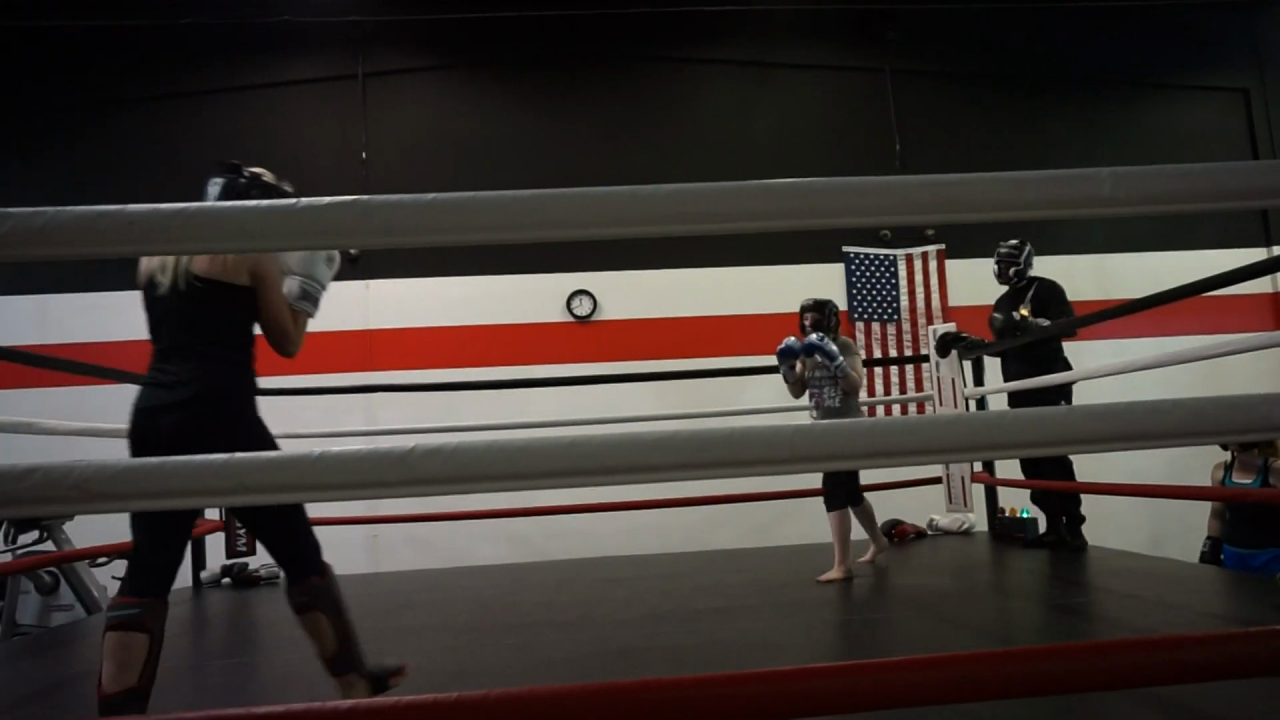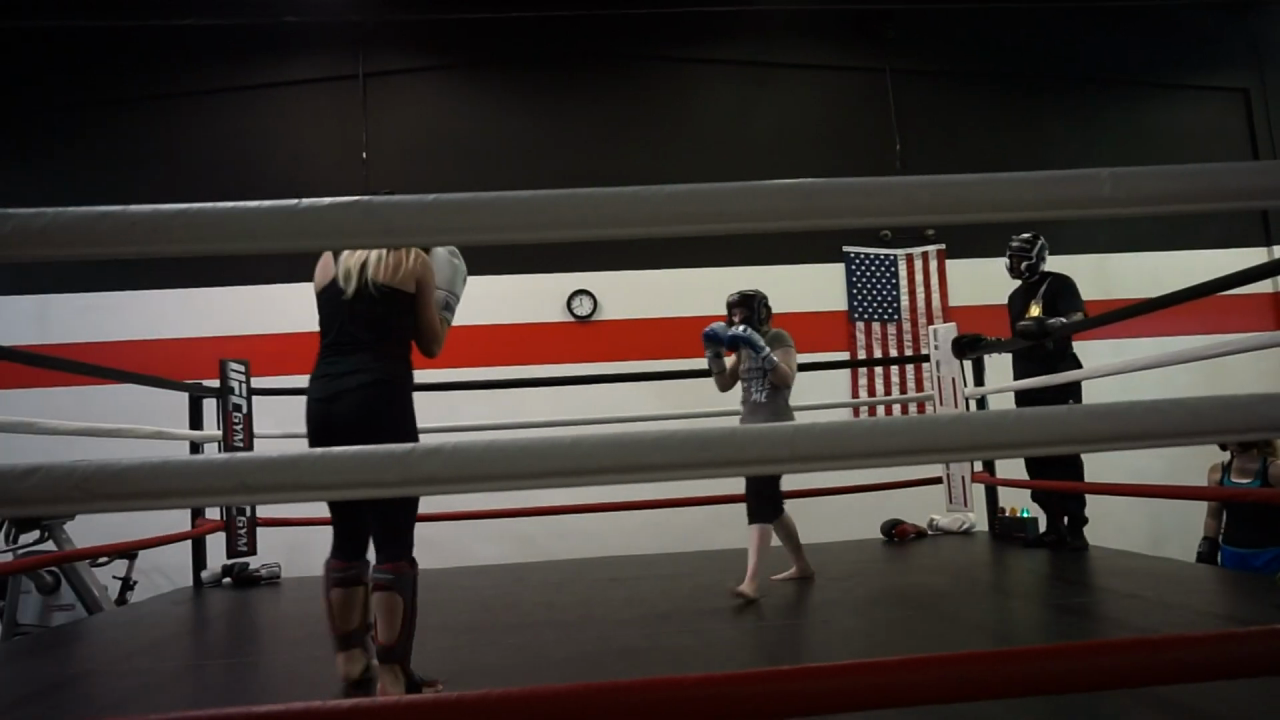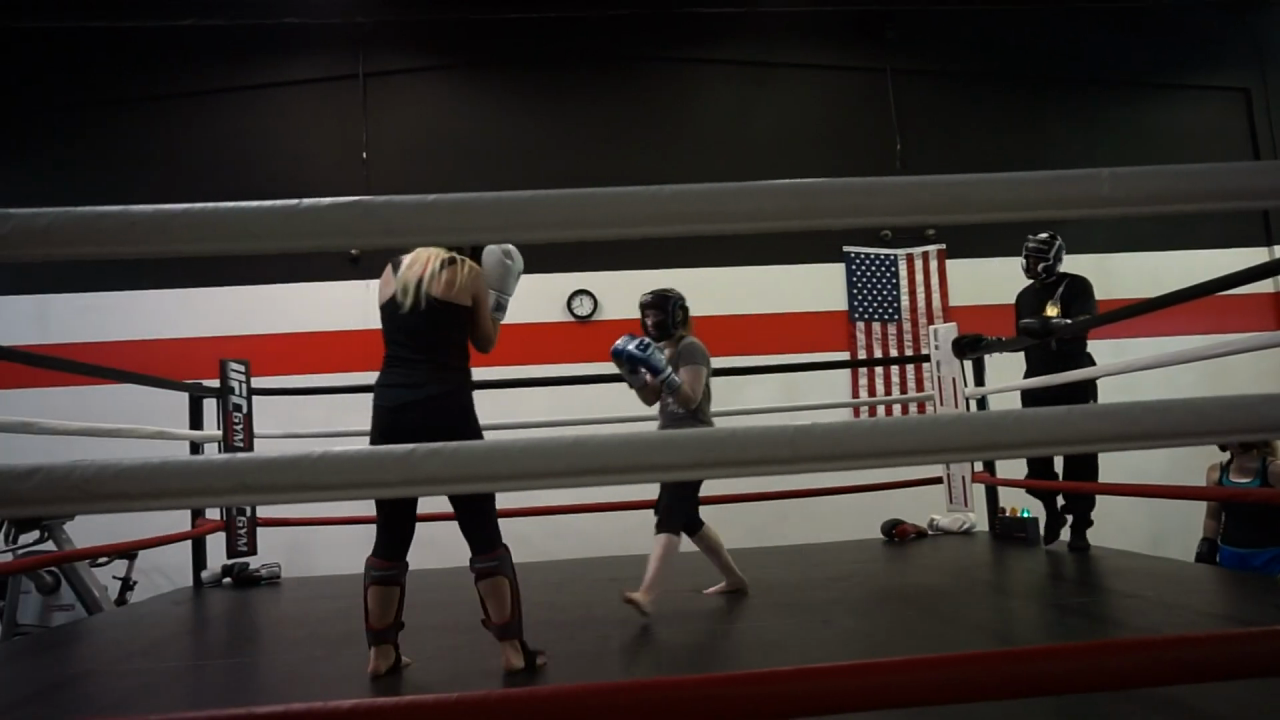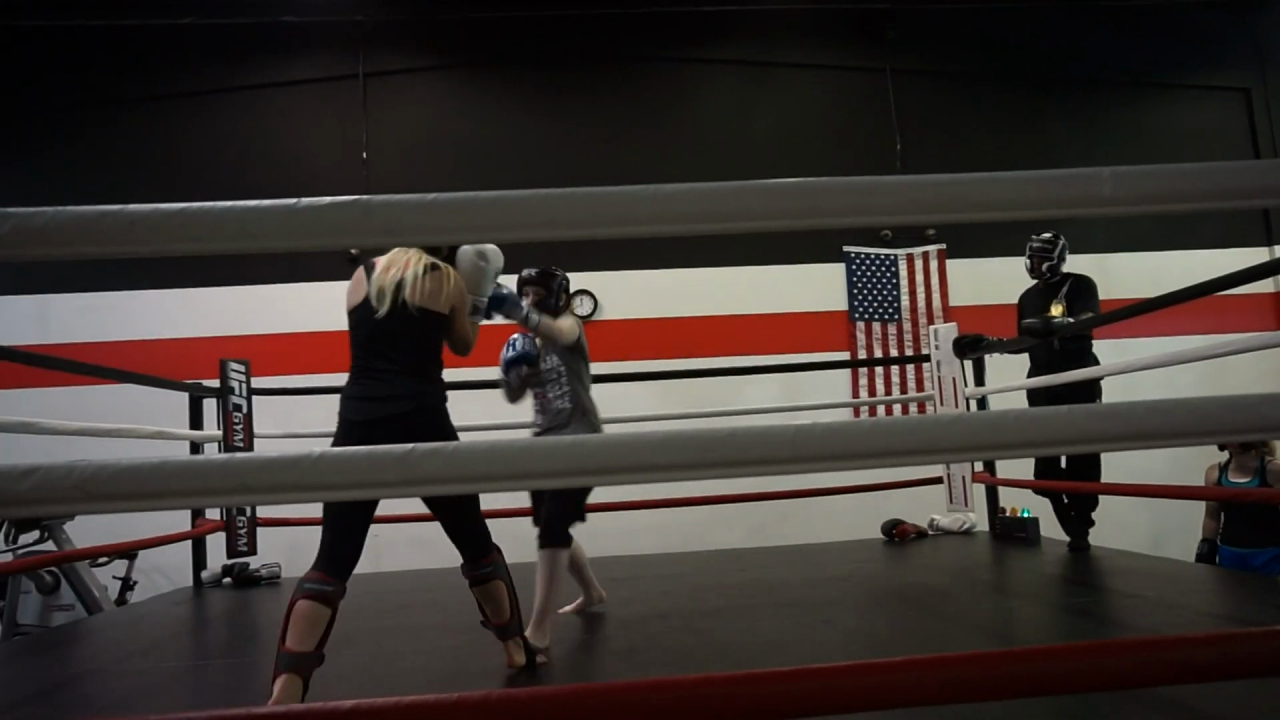
dt=0.5s
person 1, frame 1
left shoulder: (156, 252)
right shoulder: (252, 246)
right elbow: (286, 342)
right wrist: (306, 284)
left hip: (153, 416)
right hip: (220, 415)
left knee: (147, 573)
right knee: (298, 554)
person 1, frame 2
left shoulder: (329, 260)
right shoulder: (414, 260)
right elbow: (431, 344)
right wrist: (444, 301)
left hip: (325, 401)
right hip: (381, 401)
left knee: (348, 537)
right knee: (393, 543)
left ankle: (351, 659)
right ankle: (392, 675)
person 1, frame 3
left shoulder: (392, 272)
right shoulder: (469, 273)
right elbow: (484, 342)
right wrist: (496, 297)
left hip: (391, 410)
right hip: (445, 410)
left knee: (390, 538)
right knee: (484, 535)
left ankle: (381, 652)
right ankle: (513, 649)
person 1, frame 4
left shoulder: (363, 275)
right shoulder: (450, 279)
right elbow: (461, 343)
right wrist: (476, 298)
left hip: (359, 422)
right hip: (421, 422)
left knee: (332, 561)
right knee: (475, 542)
left ankle: (286, 688)
right ankle: (515, 649)
person 2, frame 1
left shoulder: (845, 346)
right shoulder: (808, 350)
left elbow: (855, 386)
right elbow: (796, 392)
left wrist: (833, 358)
right wrist: (787, 366)
left knee: (834, 490)
right knee: (848, 491)
left ankle: (841, 565)
right ankle: (877, 541)
person 2, frame 2
left shoulder: (778, 338)
right shoulder: (743, 345)
left elbow: (787, 379)
right elbow: (724, 384)
left wrist: (760, 349)
right wrist: (714, 352)
left knee: (759, 503)
right knee: (768, 503)
left ankle: (751, 582)
right ankle: (802, 565)
person 2, frame 3
left shoulder: (691, 349)
right shoulder: (658, 349)
left elbow: (691, 399)
right elbow: (649, 398)
left wrist: (659, 367)
right wrist: (629, 368)
left knee: (668, 513)
right knee: (687, 518)
left ankle: (647, 593)
right ankle: (733, 578)
person 2, frame 4
left shoulder: (569, 331)
right shoulder: (530, 344)
left elbow: (555, 329)
right elbow: (513, 397)
left wrist: (511, 305)
right wrist: (512, 368)
left hip: (579, 441)
left knee: (551, 523)
right knee: (553, 525)
left ankle: (539, 626)
right ankle: (591, 592)
person 3, frame 1
left shoulder: (1046, 290)
right shoulder: (1003, 302)
left elbow: (1069, 328)
left wrist: (1022, 323)
left hip: (1053, 386)
right hip: (1020, 391)
left knee: (1056, 456)
right knee: (1031, 461)
left ankle: (1072, 526)
right ankle: (1055, 526)
person 3, frame 2
left shoulder: (1059, 284)
right shoulder: (1016, 296)
left elbow: (1078, 319)
left wrist: (1046, 325)
left hip: (1059, 382)
right hip: (1028, 386)
left knee: (1064, 455)
right knee: (1037, 458)
left ankle: (1075, 527)
right ankle: (1055, 526)
person 3, frame 3
left shoulder: (1076, 285)
right shoulder: (1025, 296)
left elbow: (1086, 322)
left wrist: (1049, 324)
left hip: (1075, 381)
right hip: (1038, 383)
left knee: (1079, 457)
right knee: (1036, 455)
left ankle: (1079, 527)
right ankle: (1053, 513)
person 3, frame 4
left shoulder: (1080, 285)
right shoulder: (1028, 297)
left elbow: (1087, 320)
left wrist: (1052, 324)
left hip: (1079, 381)
right hip: (1043, 384)
left knee: (1082, 457)
right knee: (1045, 459)
left ankle: (1080, 526)
right ankle: (1070, 521)
